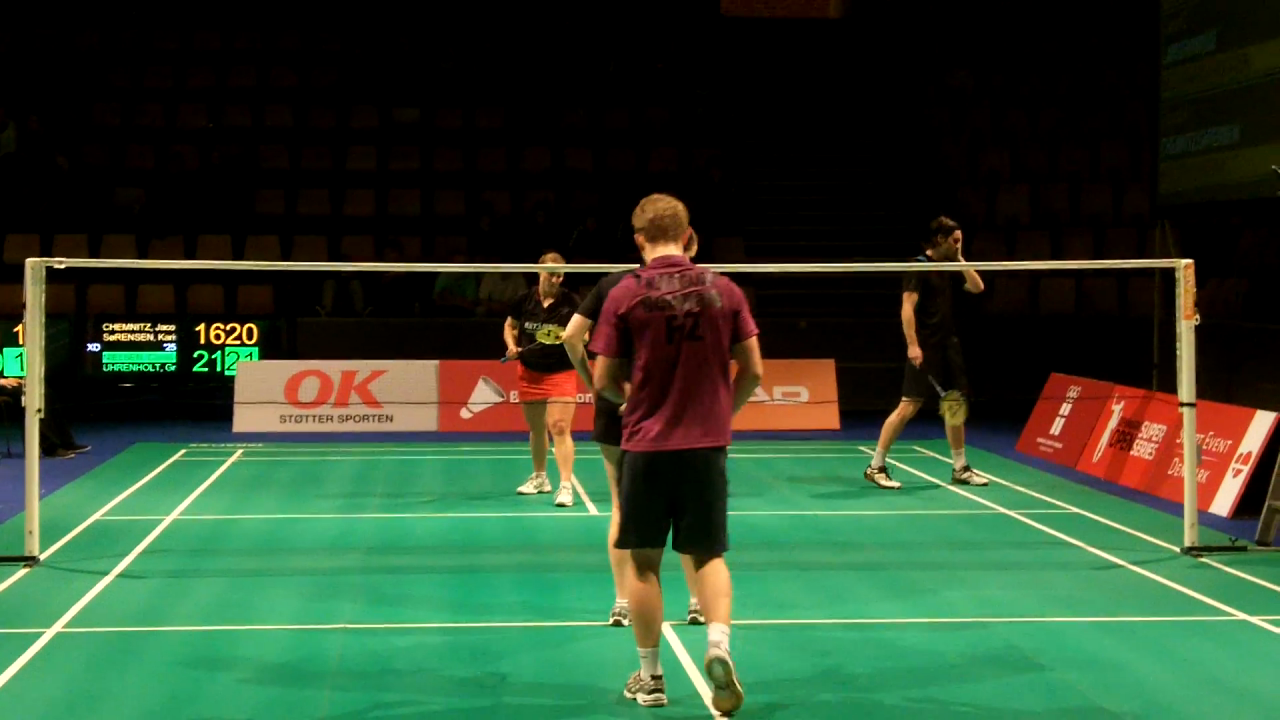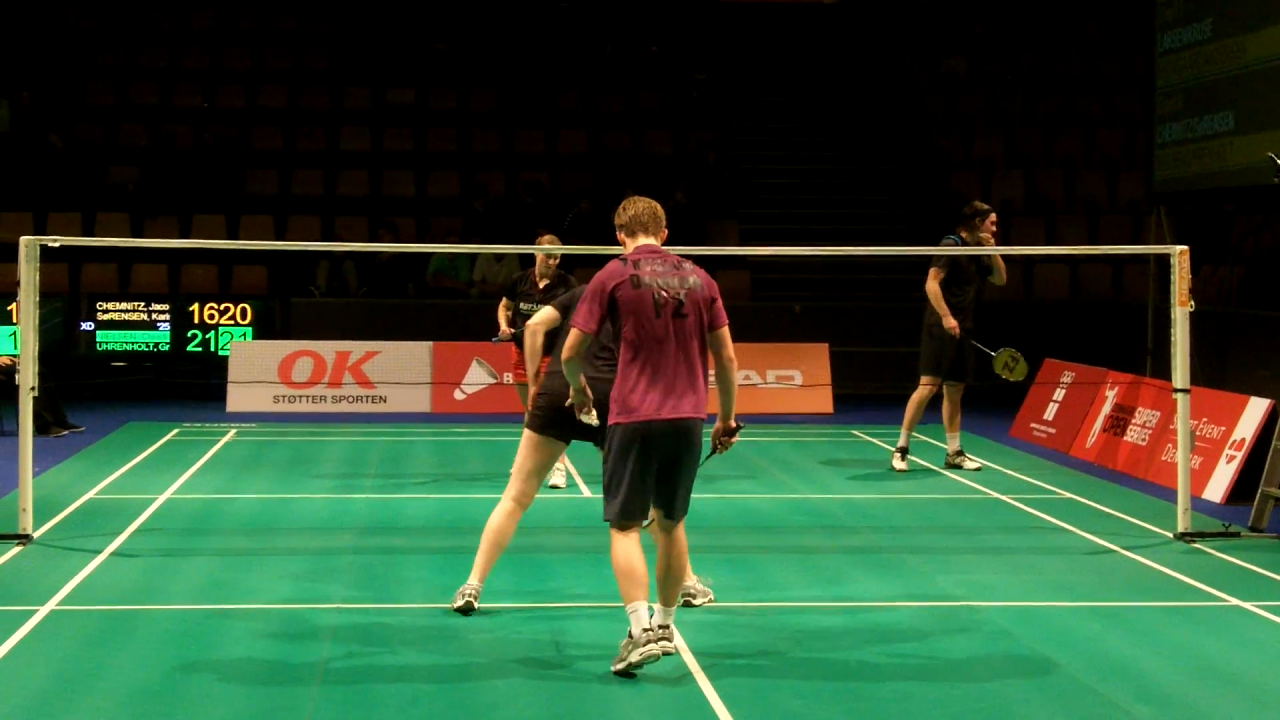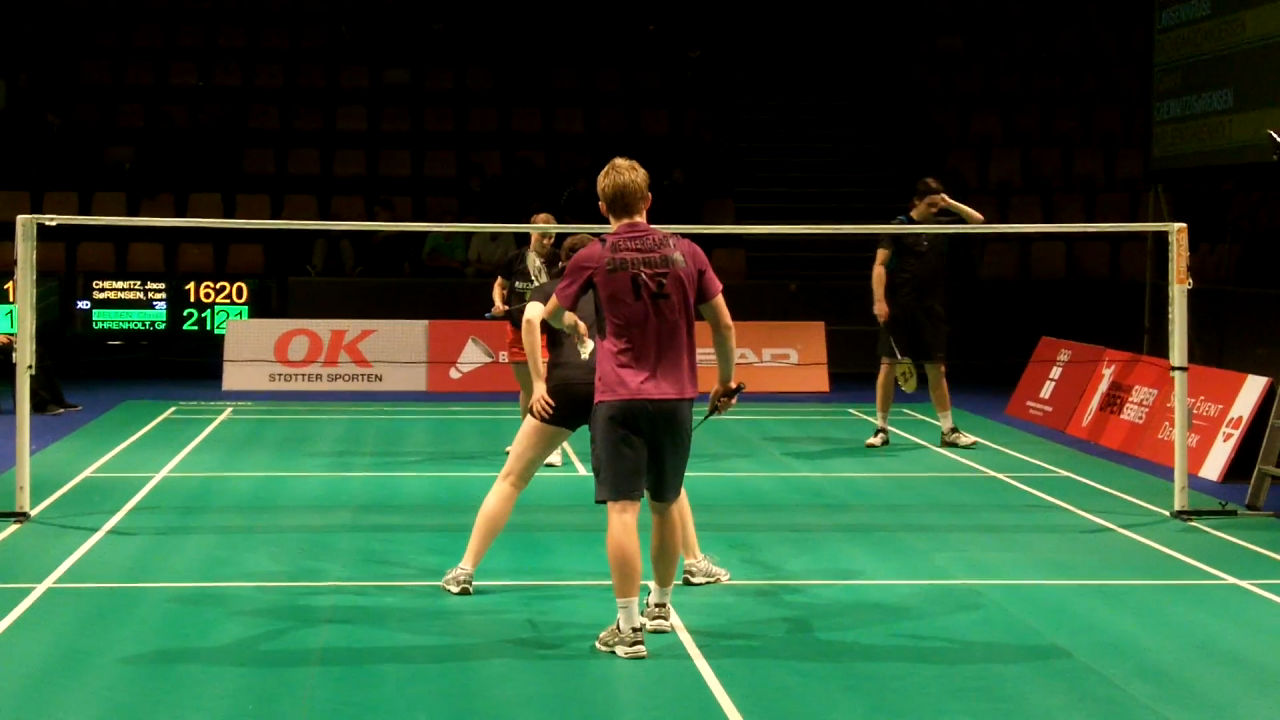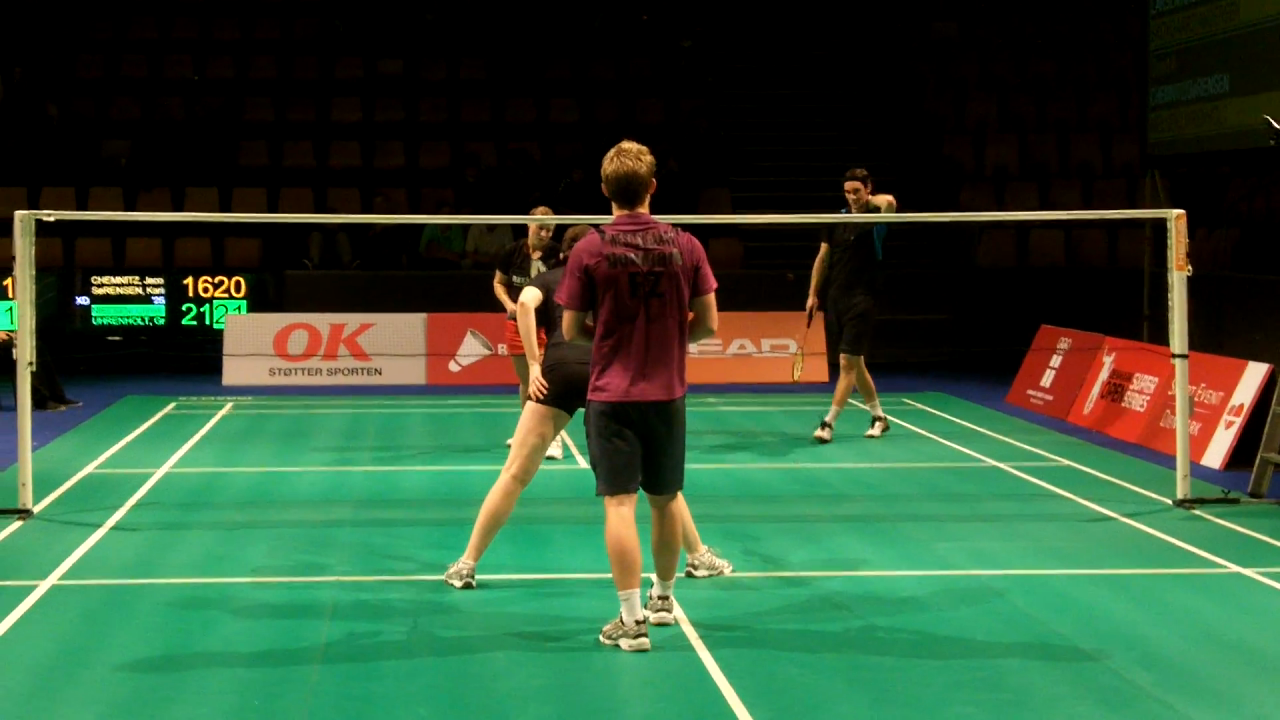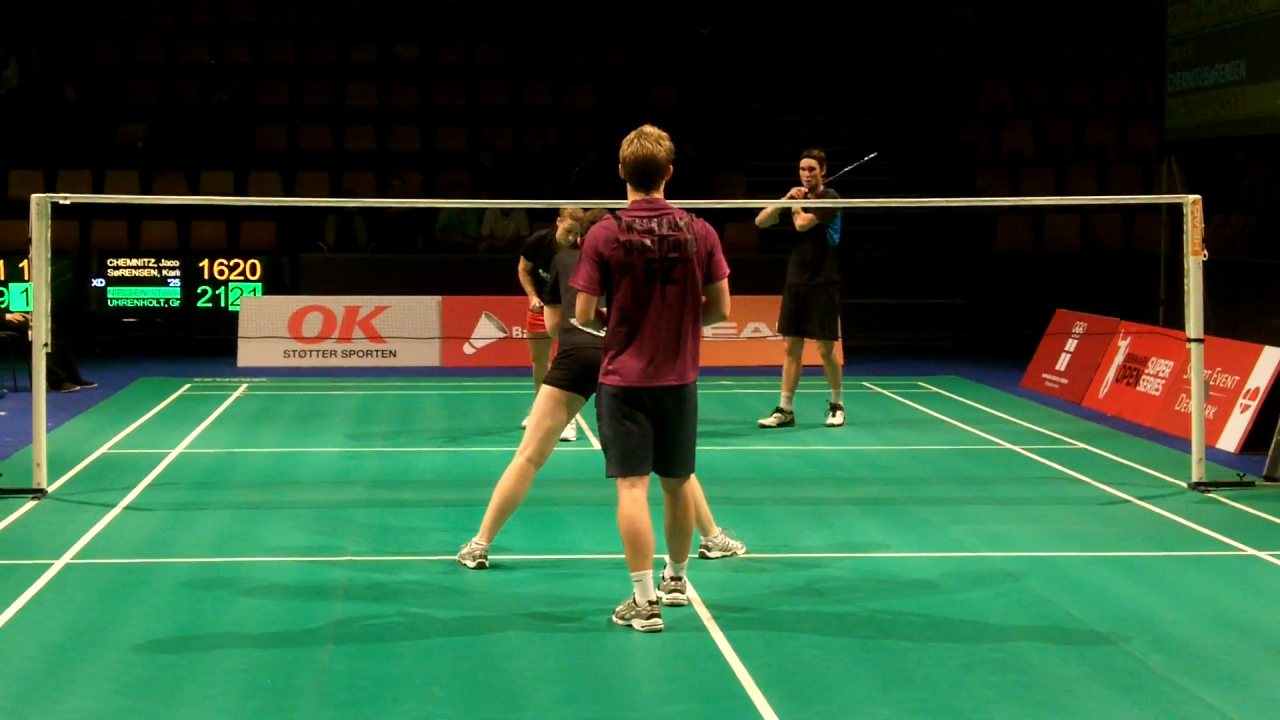
dt=0.7s
person 1, frame 1
left shoulder: (625, 293)
right shoulder: (724, 290)
left elbow: (604, 382)
right elbow: (753, 372)
left hip: (647, 448)
right hip: (707, 446)
left knee: (645, 561)
right knee: (709, 558)
left ankle: (650, 677)
right ankle: (719, 646)
person 1, frame 2
left shoulder: (613, 276)
right shoulder: (699, 278)
left elbow: (570, 353)
right elbow: (726, 358)
left wrist: (578, 387)
right wrist: (727, 418)
left hip: (634, 418)
right hip: (688, 419)
left knee: (625, 526)
right knee: (671, 523)
left ankle: (641, 629)
right ankle: (664, 626)
person 1, frame 3
left shoulder: (592, 257)
right shoulder: (686, 252)
left elbow: (551, 314)
right elbow: (724, 324)
left wrist: (574, 323)
right wrist: (726, 379)
left hip: (620, 399)
right hip: (676, 398)
left knee: (623, 509)
right knee: (665, 504)
left ankle: (630, 628)
right ankle: (660, 605)
person 1, frame 4
left shoulder: (589, 250)
right shoulder: (686, 246)
left elbow: (571, 330)
right elbow: (707, 324)
left hip: (611, 395)
right hip: (667, 394)
left knee: (620, 503)
right knee: (665, 499)
left ankle: (632, 620)
right ankle: (663, 598)
person 1, frame 5
left shoulder: (604, 235)
right shoulder: (700, 232)
left elbow: (585, 315)
right elbow: (719, 309)
left hip: (624, 379)
right hip: (679, 379)
left knee: (632, 486)
right knee: (678, 483)
left ankle: (645, 601)
right ankle: (676, 580)
person 2, frame 1
left shoulder: (609, 284)
left elbow: (571, 337)
left wrist: (592, 385)
left hip: (613, 408)
left knee: (625, 507)
left ankle: (624, 604)
right ankle: (699, 601)
person 2, frame 2
left shoulder: (586, 291)
left elbow: (534, 325)
left wrist: (535, 380)
left hip: (556, 393)
right hip: (606, 400)
left knee: (516, 498)
left ankle: (472, 589)
right ankle: (688, 584)
person 2, frame 3
left shoulder: (548, 289)
left elbow: (530, 320)
left wrist: (539, 381)
left hip: (566, 386)
left knee: (511, 480)
left ankle: (464, 571)
right ankle: (695, 563)
person 2, frame 4
left shoulder: (548, 279)
left elbow: (525, 303)
left wrist: (533, 362)
left hip: (562, 370)
left knee: (516, 473)
left ankle: (466, 566)
right ankle: (699, 557)
person 2, frame 5
left shoulder: (563, 260)
left elbow: (552, 325)
left hip: (576, 355)
left knee: (530, 456)
left ankle: (479, 545)
right ankle: (712, 538)
person 3, frame 1
left shoulder: (949, 267)
right shoulder: (919, 268)
left elbow: (978, 287)
right elbow: (907, 308)
left wrist: (960, 260)
right wrist: (912, 345)
left hip: (948, 346)
right hip: (924, 349)
right knee: (908, 407)
left ankle: (960, 468)
right ankle: (876, 468)
person 3, frame 2
left shoulder: (978, 254)
right shoulder: (950, 246)
left elbow: (1000, 279)
right elbow: (932, 283)
left wrist: (992, 250)
right wrist: (945, 316)
left hip: (963, 330)
right hip: (941, 327)
left knee: (955, 391)
right knee: (928, 386)
left ankle: (954, 453)
right ankle: (901, 448)
person 3, frame 3
left shoulder: (942, 225)
right shoulder: (898, 226)
left elbow: (978, 221)
right elbow: (880, 265)
left wrist: (949, 203)
right wrist: (880, 300)
left hip: (930, 309)
right hip: (898, 309)
left knee: (937, 371)
right knee: (889, 367)
left ankle: (949, 431)
right ankle: (882, 429)
person 3, frame 4
left shoulder: (876, 217)
right shoulder: (837, 220)
left elbow: (890, 202)
right elbow: (822, 259)
left wrist: (871, 201)
right wrist: (812, 294)
left hip: (862, 300)
right hip: (836, 299)
left knee: (847, 363)
right knee: (855, 363)
left ankle: (828, 423)
right ankle: (878, 416)
person 3, frame 5
left shoulder: (830, 199)
right shoulder: (794, 200)
left elbow: (802, 224)
right elbow: (760, 221)
left wrist: (796, 205)
right wrist: (788, 198)
left hip: (824, 285)
right hip: (795, 283)
left knee: (825, 349)
right knee: (791, 348)
left ankle: (836, 404)
right ankle: (785, 410)
person 4, frame 1
left shoulder: (571, 302)
right shoulder: (523, 299)
right elbow: (509, 326)
right wrist: (511, 345)
left hip: (560, 373)
right hip: (529, 373)
left knee: (560, 428)
right knee: (536, 428)
left ankle: (566, 486)
right ankle: (539, 477)
person 4, frame 2
left shoulder: (567, 284)
right shoulder: (519, 281)
right elbow: (504, 307)
right wrist: (504, 326)
right hip: (523, 354)
right knee: (531, 410)
left ankle: (559, 468)
person 4, frame 3
right shoulder: (514, 259)
right elbow: (499, 286)
right wrist: (498, 303)
right hip: (517, 331)
right knee: (526, 388)
left ankle: (554, 447)
person 4, frame 4
left shoulder: (558, 256)
right shoulder: (511, 253)
right elbow: (498, 283)
right wrist: (508, 303)
right hip: (518, 324)
right knee: (525, 381)
left ankle: (554, 438)
person 4, frame 5
right shoulder: (537, 241)
right elbow: (523, 269)
right wrist: (533, 297)
right hip: (542, 306)
right knee: (539, 361)
left ankle: (568, 419)
